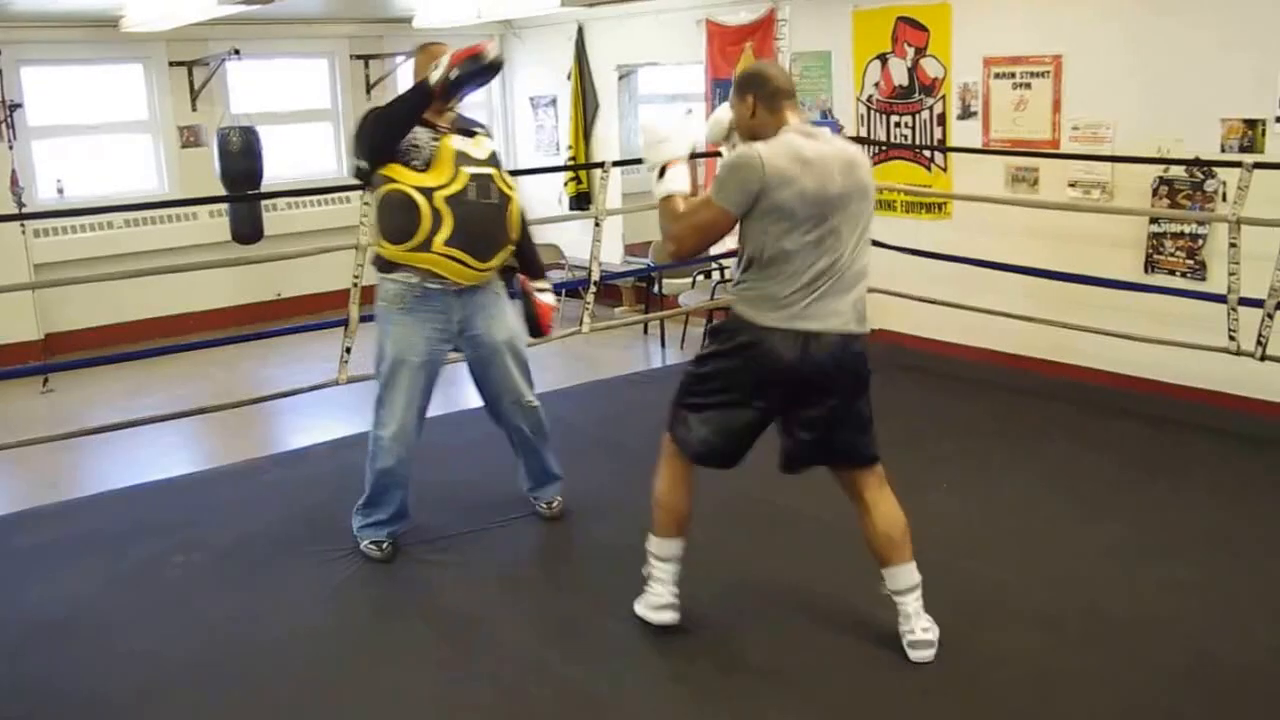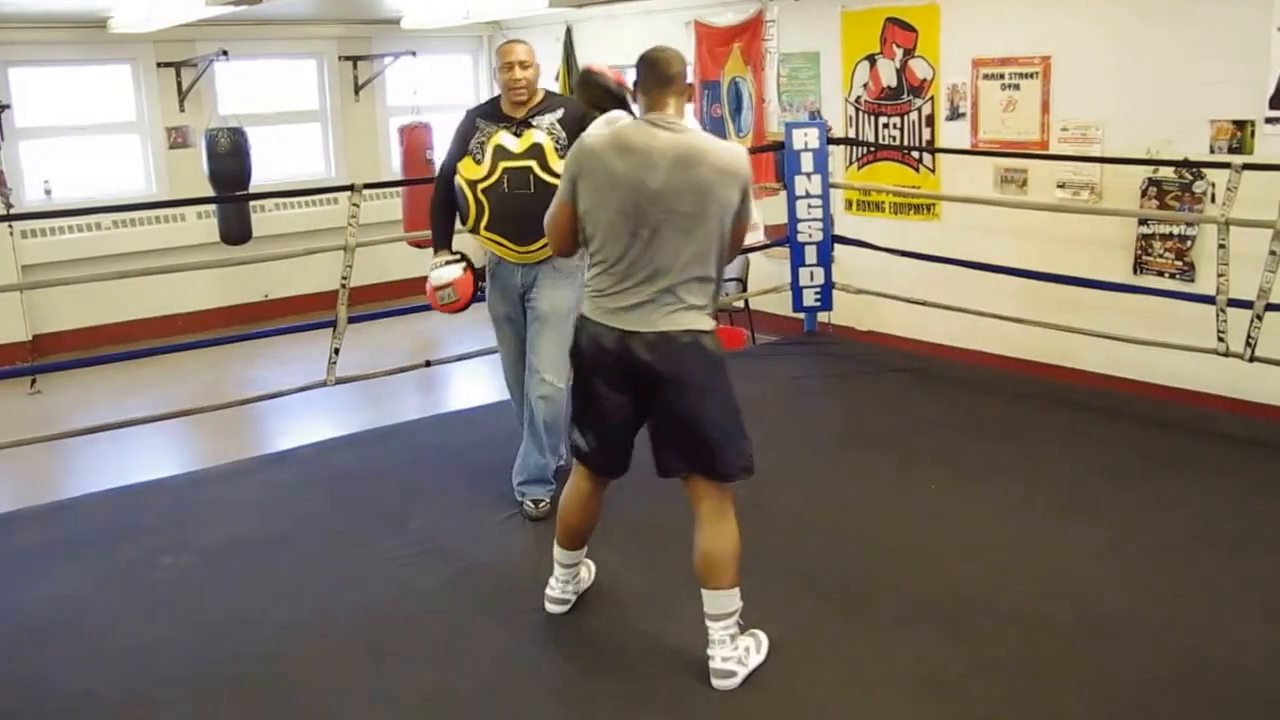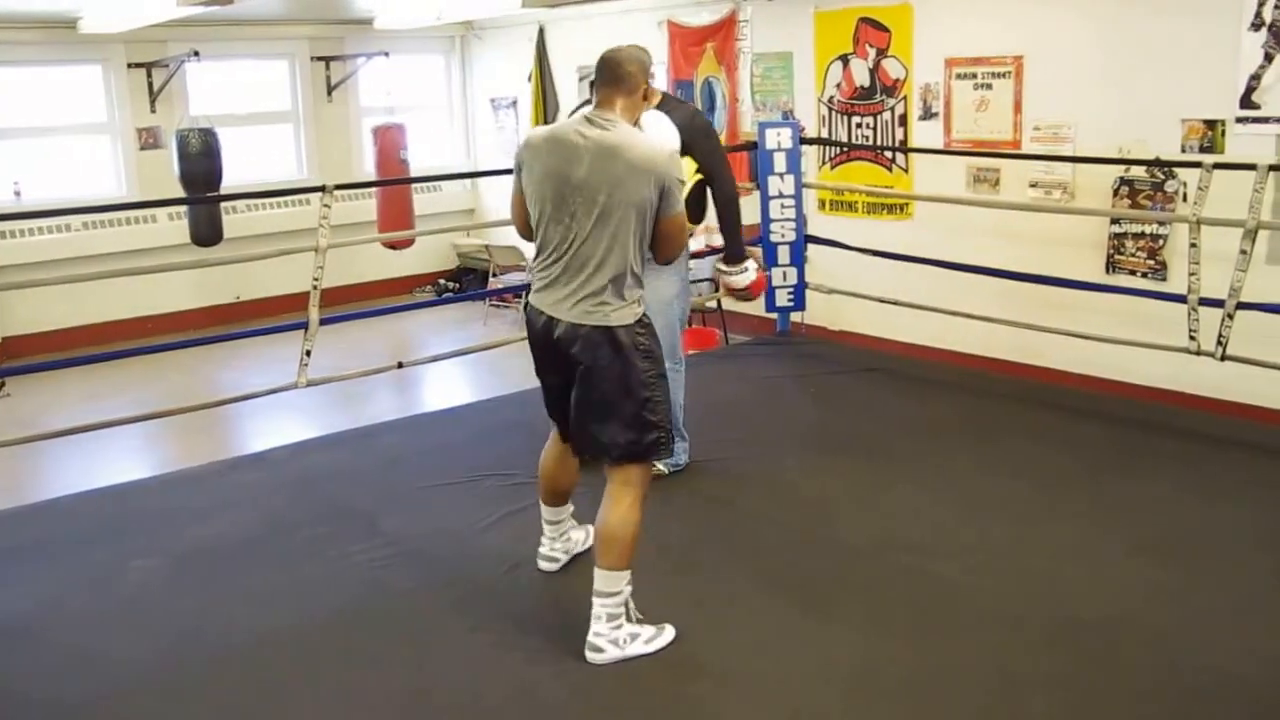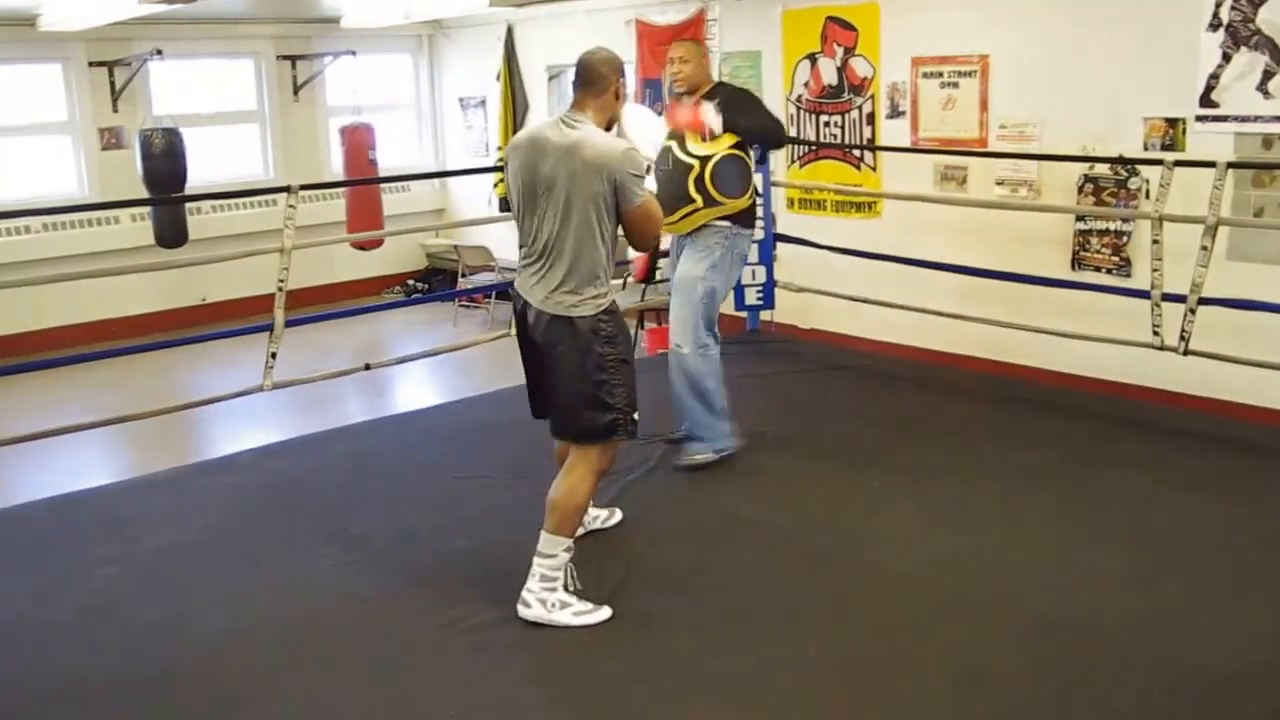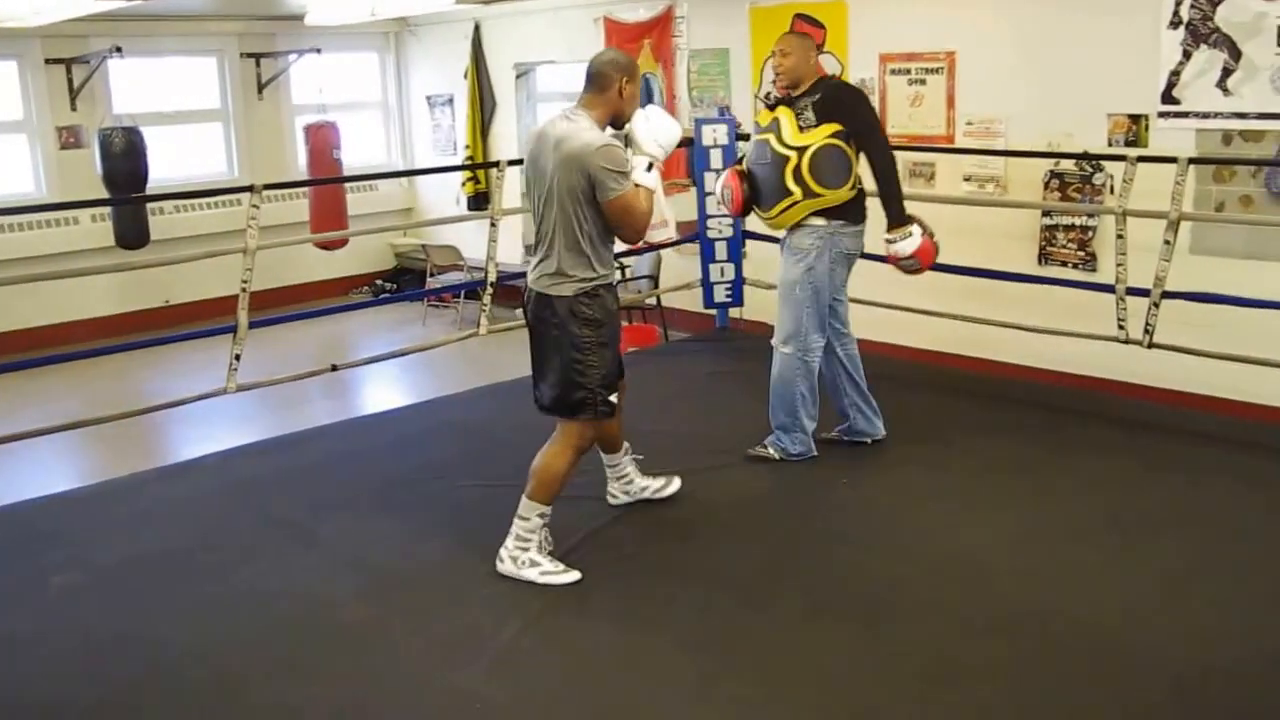
dt=1s
person 1, frame 1
left shoulder: (755, 162)
right shoulder: (855, 159)
left elbow: (681, 244)
left wrist: (670, 173)
left hip: (759, 339)
right hip: (839, 343)
left knee: (677, 451)
right knee: (866, 480)
left ankle: (663, 592)
right ankle: (915, 622)
person 1, frame 2
left shoulder: (592, 150)
right shoulder: (730, 161)
left elbow: (560, 243)
left hip: (602, 336)
right hip: (682, 344)
left knee: (589, 471)
right knee: (712, 498)
left ankle: (563, 581)
right ankle: (726, 647)
person 1, frame 3
left shoulder: (536, 144)
right shoulder: (657, 159)
right elbow: (669, 252)
left hip: (545, 315)
right hip: (610, 329)
left knee: (567, 434)
right knee: (629, 476)
left ankle: (557, 540)
right ankle: (609, 628)
person 1, frame 4
left shoulder: (524, 143)
right shoulder: (618, 155)
right elbow: (647, 237)
right wrist: (641, 169)
left hip: (531, 302)
right hip: (582, 316)
left knee: (571, 424)
right knee: (592, 451)
left ankle: (575, 513)
right ankle: (544, 588)
person 1, frame 5
left shoulder: (548, 132)
right shoulder: (600, 149)
right elbow: (634, 229)
left wrist: (633, 160)
right wrist: (648, 163)
left hip: (558, 287)
right hip: (576, 297)
left knee: (607, 394)
right knee: (577, 428)
left ankle: (625, 481)
right ankle: (520, 547)
person 2, frame 1
left shoulder: (475, 132)
right shoulder: (389, 126)
left elbow: (505, 203)
right elbow: (370, 145)
left wrist: (534, 274)
right wrist: (434, 84)
left hip: (483, 294)
right hip: (415, 298)
left knee: (516, 399)
right knee: (398, 421)
left ankle: (544, 484)
right ankle: (378, 522)
person 2, frame 2
left shoulder: (570, 114)
right shoulder: (476, 123)
right elbow: (446, 184)
right wrist: (442, 250)
left hip: (557, 265)
right hip: (502, 265)
left knee: (547, 376)
right knee: (518, 372)
left ankle: (535, 481)
right ankle: (549, 450)
person 2, frame 3
left shoulder: (686, 120)
left elbow: (722, 185)
left wrist: (734, 255)
left hip: (660, 258)
left knee: (660, 356)
left ankle: (669, 449)
person 2, frame 4
left shoulder: (732, 100)
right shoulder: (675, 117)
left elbow: (774, 135)
left wrist: (719, 121)
left hip: (720, 234)
right hip: (685, 235)
left knee: (688, 336)
right knee: (693, 334)
left ankle: (711, 435)
right ankle: (704, 425)
person 2, frame 5
left shoulder: (838, 97)
right shoulder: (781, 107)
left elbow: (878, 151)
right elbow: (763, 162)
left wrist: (897, 216)
right wrist: (740, 176)
left hip: (826, 230)
right hip: (804, 231)
left knee: (795, 338)
right knee: (831, 333)
left ankle: (790, 440)
right ankle: (862, 424)
